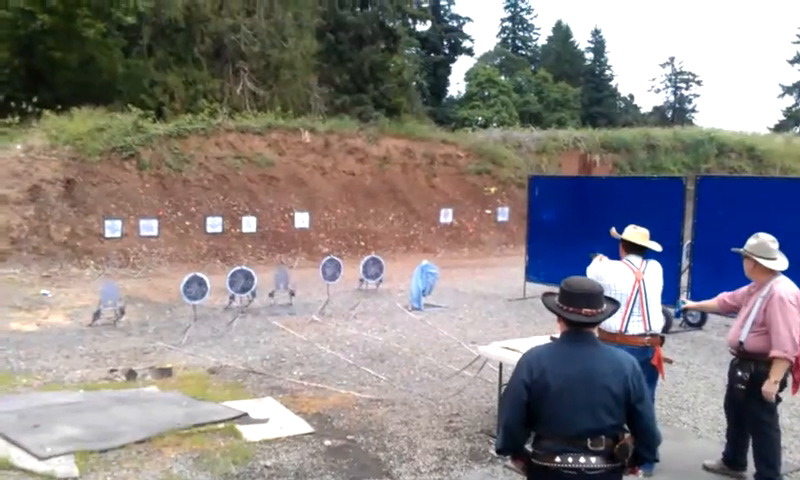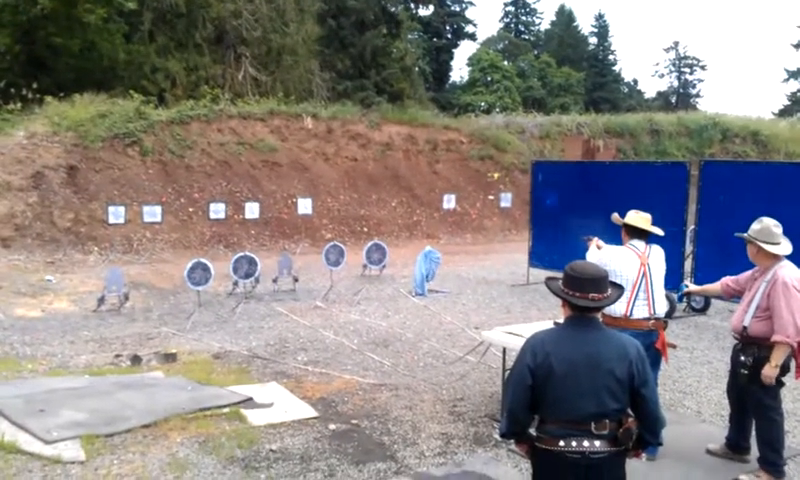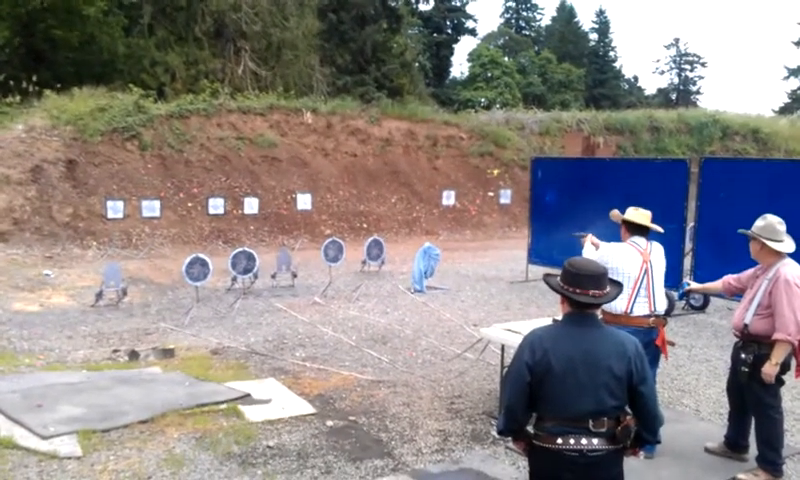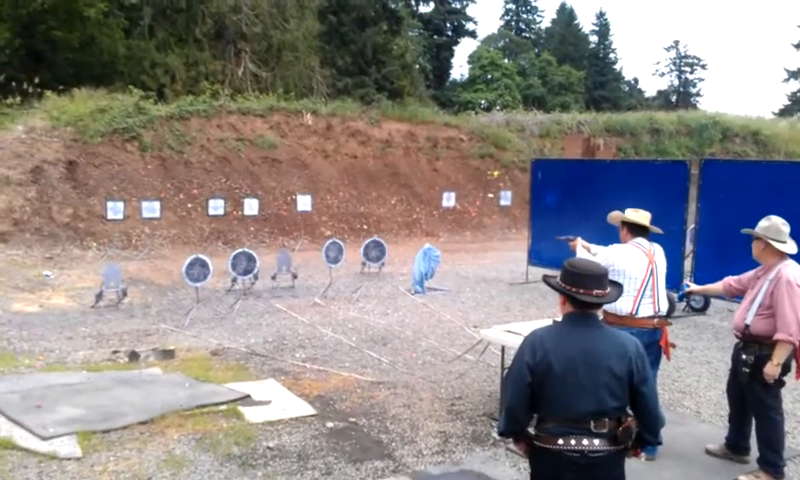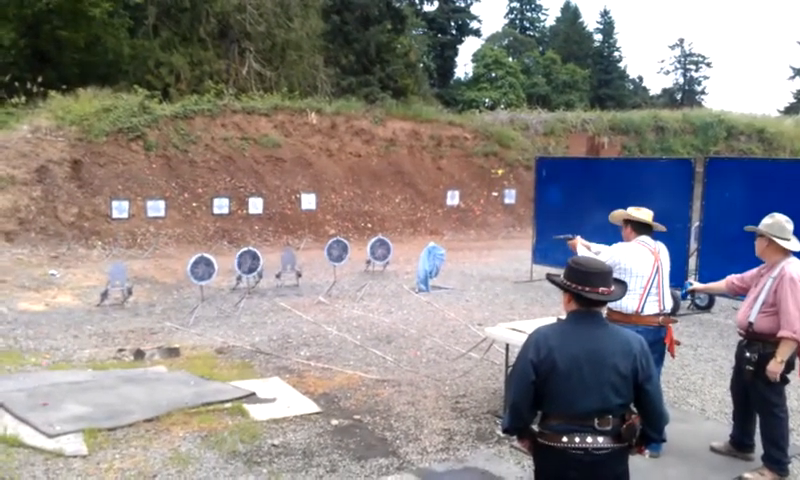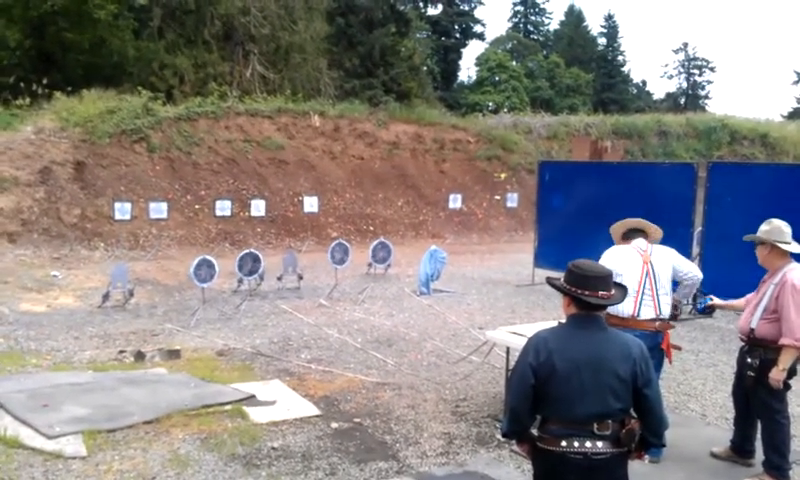
dt=0.7s
person 1, frame 1
right shoulder: (758, 288)
right elbow: (727, 301)
left wrist: (773, 380)
right wrist: (695, 305)
left hip: (761, 370)
right hip: (743, 364)
left knee: (762, 425)
right knee: (735, 414)
person 1, frame 2
right shoulder: (760, 273)
right elbow: (730, 285)
left wrist: (774, 364)
right wrist: (698, 289)
left hip: (764, 355)
right hip: (746, 349)
left knee: (765, 410)
right knee: (738, 399)
right ankle: (736, 446)
person 1, frame 3
right shoulder: (762, 271)
right elbow: (732, 283)
left wrist: (774, 362)
right wrist: (700, 287)
left hip: (765, 353)
right hip: (746, 347)
left knee: (765, 408)
right knee: (738, 397)
right ankle: (735, 445)
person 1, frame 4
right shoulder: (763, 272)
right elbow: (732, 284)
left wrist: (776, 363)
right wrist: (700, 289)
left hip: (765, 354)
right hip: (746, 348)
left knee: (766, 410)
right knee: (737, 399)
right ankle: (736, 447)
person 1, frame 5
right shoulder: (767, 270)
right elbow: (735, 283)
right wrist: (703, 287)
left hip: (769, 351)
right hip: (750, 346)
left knee: (770, 407)
right knee: (742, 396)
right ankle: (741, 443)
person 1, frame 6
right shoulder: (773, 275)
right wrist: (722, 304)
left hip: (771, 358)
right hip: (752, 352)
left knee: (772, 413)
right knee: (743, 402)
right ankle: (741, 450)
person 2, frame 1
left shoulder: (607, 270)
right shoulder: (655, 269)
left elbow: (591, 277)
left wrist: (596, 263)
left hip: (614, 347)
right hip: (648, 348)
right ankle: (645, 462)
person 2, frame 2
left shoulder: (611, 255)
right shoulder: (658, 254)
left elbow: (594, 263)
left wrist: (593, 248)
left hip: (620, 331)
right hip: (652, 332)
right ankle: (649, 446)
person 2, frame 3
left shoulder: (613, 252)
right shoulder: (657, 250)
left elbow: (591, 262)
left wrist: (588, 245)
right wrist: (599, 244)
left hip: (620, 329)
right hip: (651, 329)
right ankle: (647, 444)
person 2, frame 4
left shoulder: (617, 253)
right shoulder: (657, 252)
left wrist: (580, 249)
right wrist: (589, 246)
left hip: (622, 330)
right hip: (653, 331)
right ankle: (648, 446)
person 2, frame 5
left shoulder: (623, 251)
right shoulder: (661, 249)
left wrist: (580, 248)
right wrist: (588, 244)
left hip: (626, 328)
right hip: (657, 328)
right ankle: (654, 442)
person 2, frame 6
left shoulder: (613, 253)
right shoulder: (666, 254)
right elbow: (695, 276)
right wrist: (677, 299)
left hip: (620, 331)
right hip: (655, 333)
right ankle: (652, 448)
person 3, frame 1
left shoulder: (534, 361)
right shoulder: (625, 364)
left elbow: (512, 419)
right elbow: (645, 423)
left wrist: (517, 454)
right wrist: (638, 460)
person 3, frame 2
left shoulder: (538, 346)
right shoulder: (629, 349)
left elbow: (515, 402)
right elbow: (649, 407)
left wrist: (521, 437)
right wrist: (641, 443)
left hip: (554, 456)
right hip: (607, 459)
person 3, frame 3
left shoulder: (537, 342)
right shoulder: (627, 346)
left elbow: (513, 399)
right elbow: (647, 405)
left wrist: (518, 435)
right wrist: (638, 442)
left hip: (551, 456)
right hip: (605, 459)
person 3, frame 4
left shoulder: (537, 343)
right shoulder: (628, 346)
left elbow: (514, 400)
right elbow: (648, 406)
left wrist: (519, 436)
right wrist: (641, 441)
left hip: (552, 456)
right hip: (606, 460)
person 3, frame 5
left shoulder: (542, 340)
right shoulder: (632, 344)
left elbow: (518, 397)
right elbow: (652, 403)
left wrist: (523, 433)
right wrist: (644, 438)
left hip: (557, 453)
right hip: (610, 456)
person 3, frame 6
left shoulder: (541, 345)
right shoulder: (632, 349)
left elbow: (518, 401)
right elbow: (652, 408)
left wrist: (522, 437)
right wrist: (645, 444)
left hip: (555, 457)
right hip: (610, 460)
